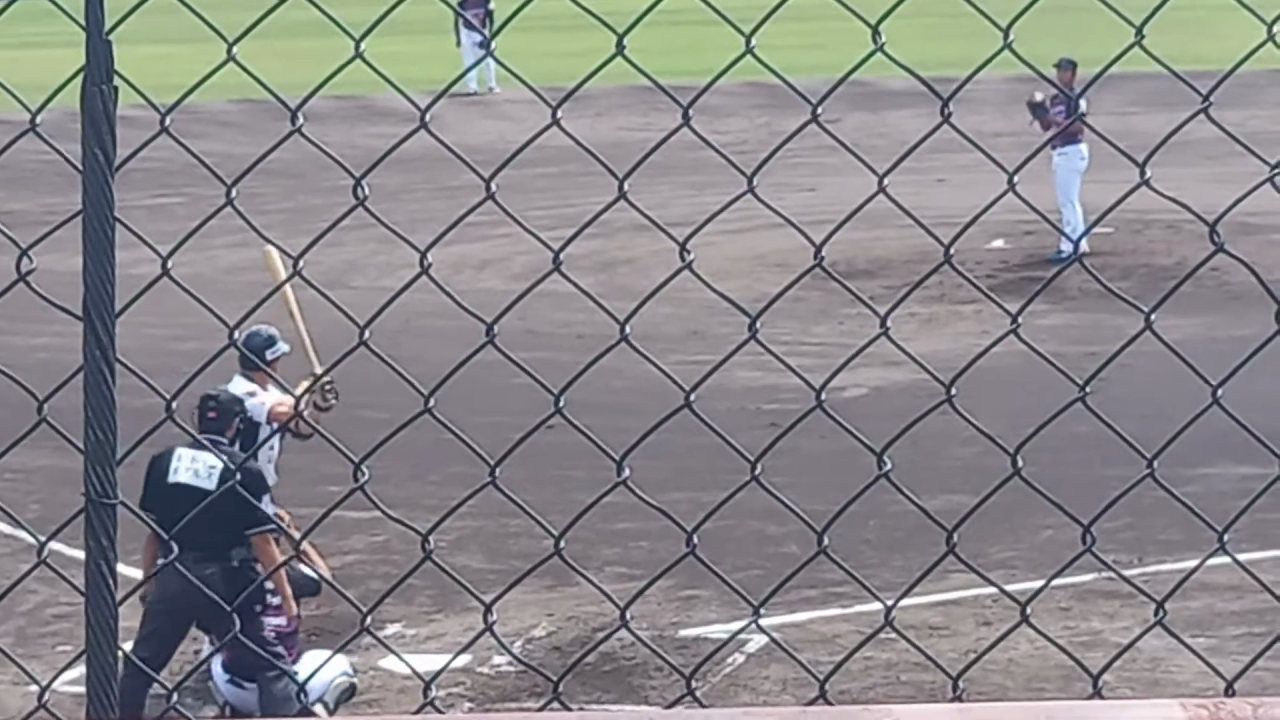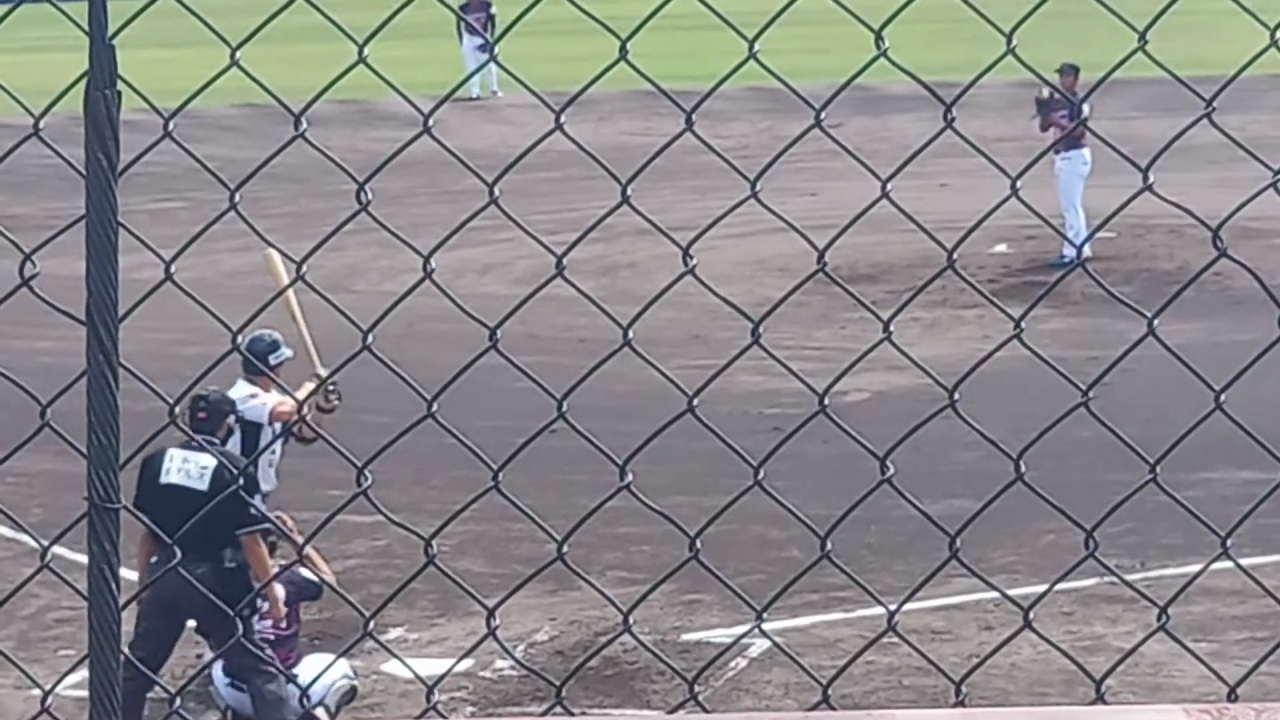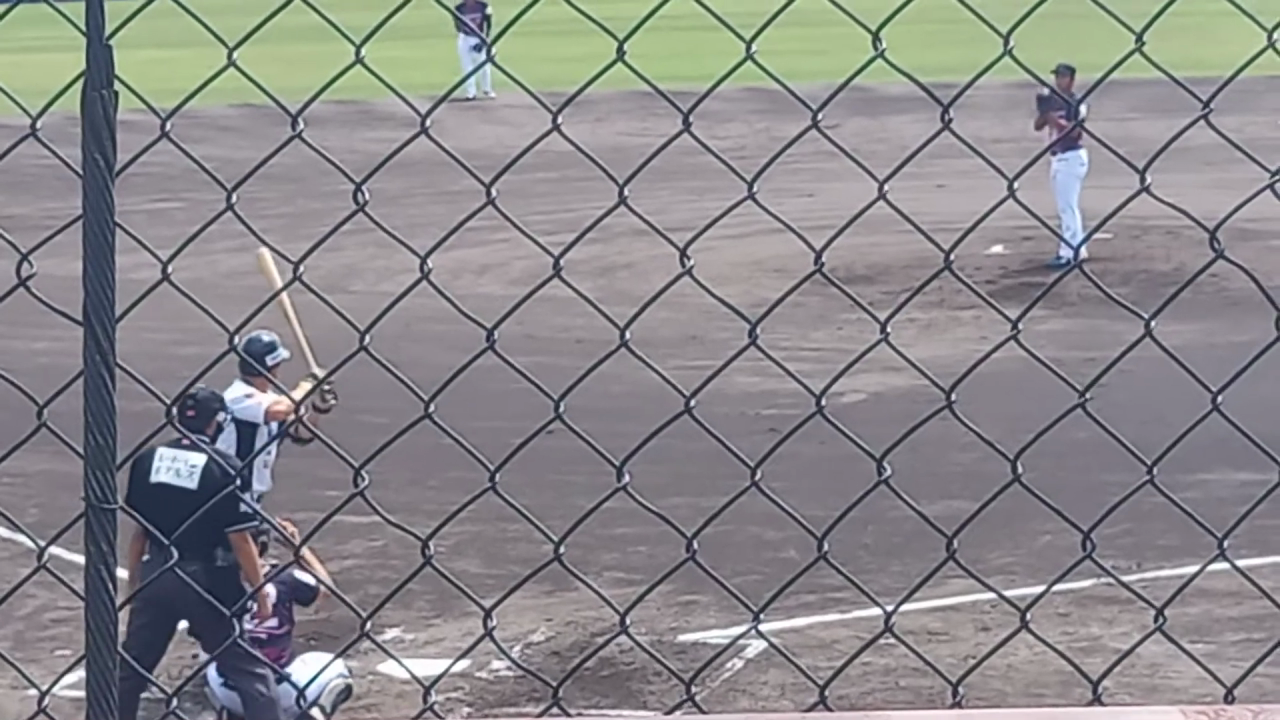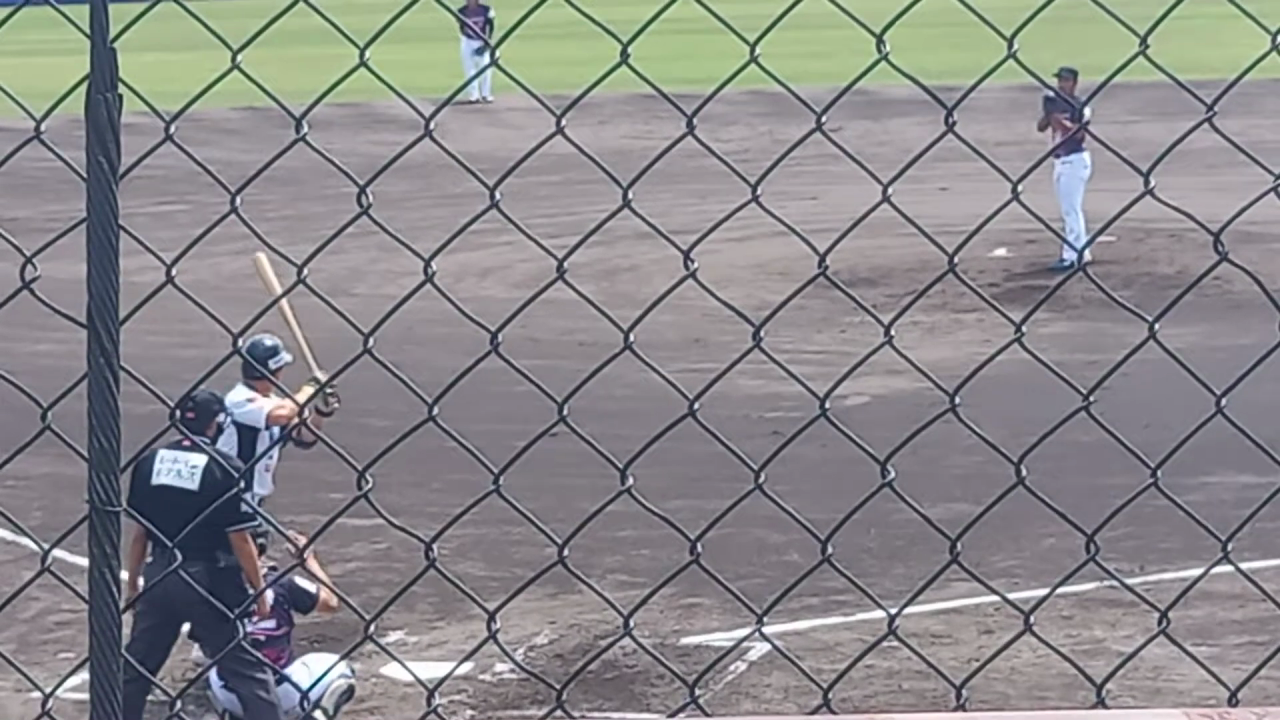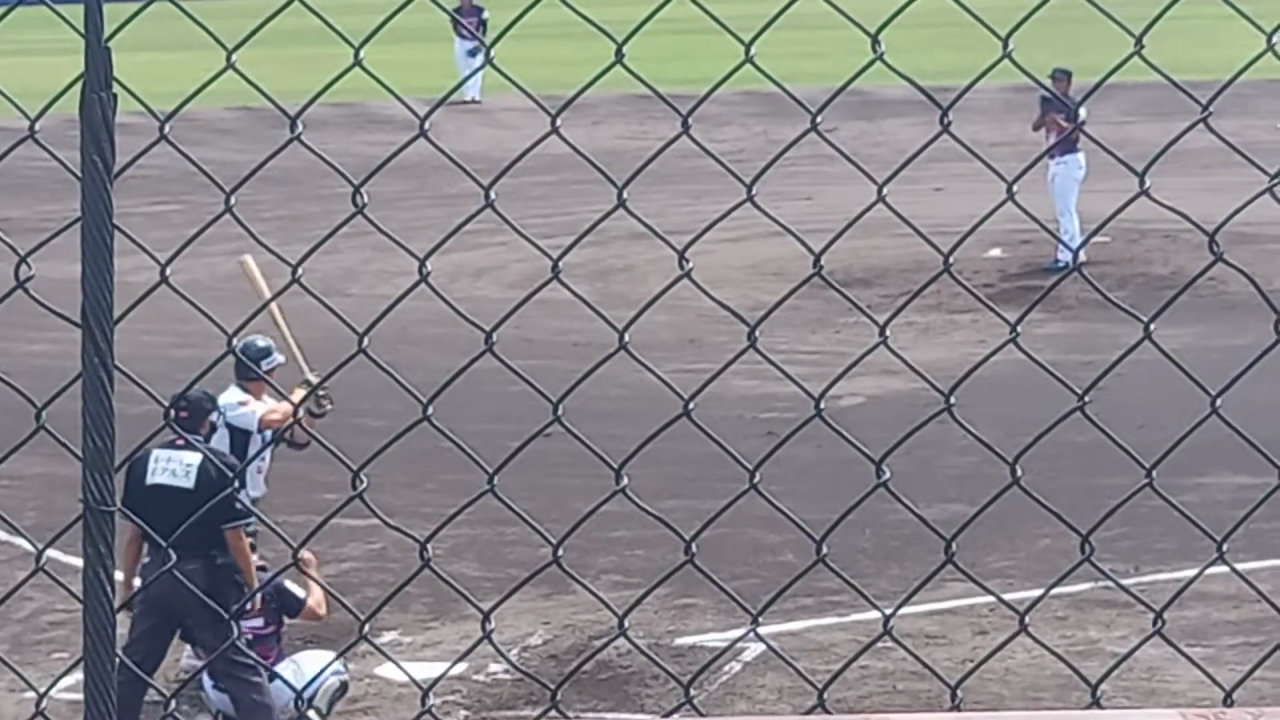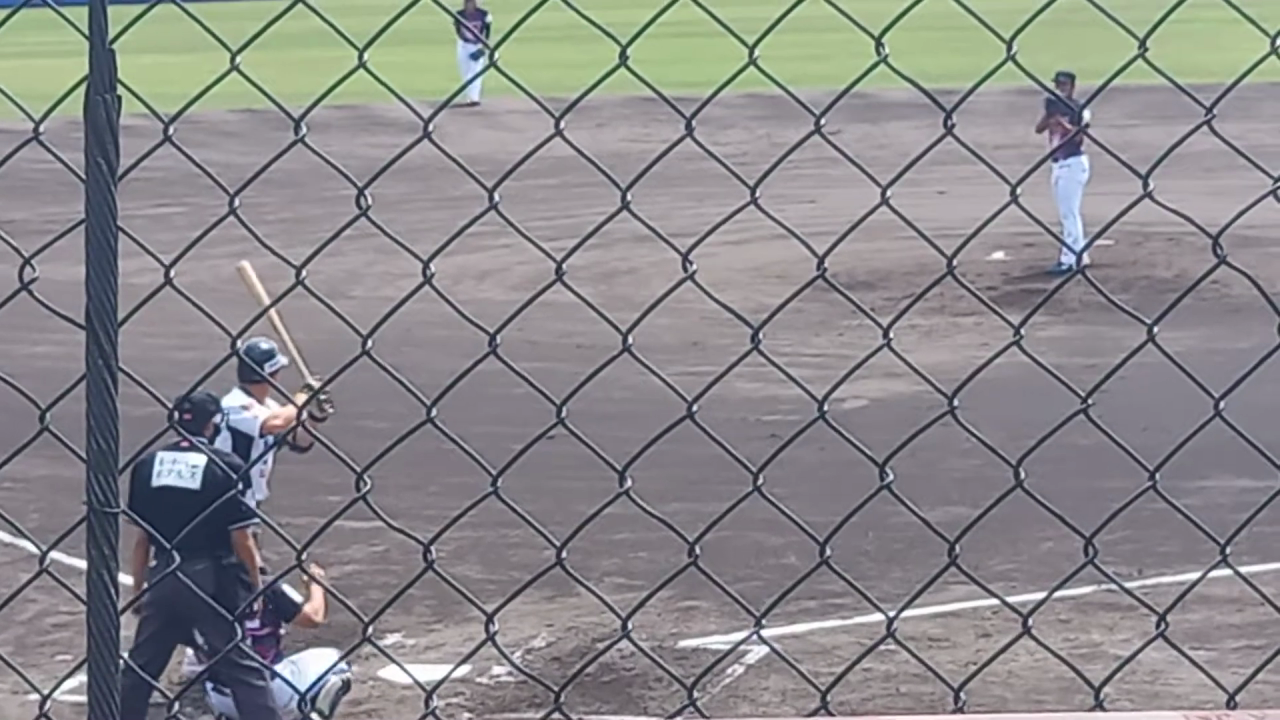
dt=0.1s
person 1, frame 1
left shoulder: (164, 461)
right shoulder: (245, 471)
left elbow: (154, 531)
right elbow: (262, 544)
left wrist: (149, 580)
right wrist: (286, 595)
left hip: (172, 578)
right hip: (222, 581)
left knee: (142, 661)
right knee: (270, 662)
person 1, frame 2
left shoulder: (157, 461)
right shoulder: (235, 470)
left elbow: (147, 531)
right elbow: (251, 543)
left wrist: (145, 581)
right wrist: (273, 594)
left hip: (164, 577)
right hip: (213, 580)
left knee: (139, 663)
right knee: (256, 664)
person 1, frame 3
left shoulder: (147, 460)
right shoulder: (225, 468)
left elbow: (139, 531)
right elbow: (240, 541)
left wrist: (134, 581)
right wrist: (261, 592)
left hip: (157, 576)
right hip: (205, 579)
left knee: (133, 663)
right knee: (246, 665)
person 1, frame 4
left shoulder: (149, 462)
right shoulder: (226, 468)
left elbow: (140, 533)
right elbow: (240, 541)
left wrist: (132, 582)
right wrist: (260, 591)
left hip: (160, 577)
right hip: (209, 580)
left knee: (138, 663)
right knee: (244, 666)
person 1, frame 5
left shoulder: (142, 462)
right shoulder: (221, 466)
left elbow: (134, 533)
right elbow: (235, 538)
left wrist: (127, 583)
right wrist: (252, 588)
left hip: (157, 578)
right hip: (206, 579)
left knee: (134, 664)
right knee: (239, 667)
person 1, frame 6
left shoulder: (147, 465)
right shoulder: (226, 466)
left elbow: (141, 537)
right elbow: (241, 539)
left wrist: (138, 587)
right wrist: (256, 587)
left hip: (163, 579)
right hip: (211, 578)
left knee: (141, 664)
right knee: (242, 666)
person 2, frame 1
left shoulder: (1077, 98)
right shoulder: (1055, 98)
left elbow: (1077, 126)
right elbow: (1047, 126)
left wrist: (1052, 120)
right wrist: (1042, 117)
left hip: (1072, 151)
right hip: (1059, 152)
left knee: (1068, 200)
right knee: (1068, 200)
left ankle: (1069, 248)
right ankle: (1079, 244)
person 2, frame 2
left shoulder: (1080, 102)
right shoulder: (1056, 102)
left elbow: (1078, 130)
right elbow: (1043, 128)
left wrist: (1056, 120)
right wrist: (1044, 113)
left hip: (1075, 156)
right hip: (1061, 157)
left knee: (1070, 205)
right knee: (1071, 205)
left ankle: (1072, 253)
right ankle: (1082, 249)
person 2, frame 3
left shoulder: (1077, 103)
right shoulder: (1053, 102)
left elbow: (1075, 130)
right elbow: (1037, 126)
left wrist: (1054, 118)
right wrist: (1043, 111)
left hip: (1072, 157)
right hip: (1057, 157)
left knee: (1067, 206)
right knee: (1067, 206)
left ankle: (1069, 254)
right ankle: (1077, 250)
person 2, frame 4
left shoulder: (1080, 106)
right shoulder: (1057, 105)
left elbow: (1078, 132)
right elbow: (1040, 128)
left wrist: (1059, 119)
right wrist: (1048, 112)
left hip: (1075, 160)
right hip: (1059, 161)
left knee: (1071, 209)
right knee: (1070, 209)
left ankle: (1072, 256)
right ankle: (1081, 253)
person 2, frame 5
left shoulder: (1075, 106)
right shoulder: (1052, 105)
left elbow: (1073, 132)
right elbow: (1035, 127)
left wrist: (1055, 118)
right wrist: (1045, 112)
left hip: (1070, 161)
right hip: (1054, 161)
left knee: (1065, 209)
right knee: (1064, 210)
left ankle: (1066, 257)
right ankle: (1075, 253)
person 2, frame 6
left shoulder: (1079, 109)
right shoulder: (1055, 108)
left elbow: (1078, 135)
right elbow: (1038, 129)
left wrist: (1060, 120)
right wrist: (1049, 113)
left hip: (1073, 164)
right hip: (1057, 164)
left knee: (1069, 212)
right knee: (1067, 212)
left ankle: (1070, 260)
right ankle: (1079, 256)
person 3, frame 1
left shoulder: (270, 392)
right shoulder: (241, 391)
left elbow: (301, 429)
right elbow: (281, 411)
left wrist: (319, 405)
right wrist: (309, 384)
person 3, frame 2
left shoulder: (271, 396)
right shoulder: (242, 396)
left elbow: (304, 433)
right elbow: (284, 410)
left wrist: (322, 407)
right wrist: (311, 384)
person 3, frame 3
left shoulder: (267, 397)
right shoulder: (238, 396)
left elbow: (301, 434)
right elbow: (280, 409)
left wrist: (318, 407)
right wrist: (308, 384)
left hip: (251, 498)
person 3, frame 4
right shoulder: (242, 400)
left elbow: (304, 437)
right elbow: (284, 413)
left wrist: (320, 412)
right wrist: (310, 388)
left hip: (252, 503)
person 3, frame 5
left shoulder: (261, 401)
right shoulder: (231, 402)
left elbow: (296, 437)
right elbow: (273, 418)
left wrist: (312, 413)
right wrist: (302, 391)
left hip: (244, 500)
person 3, frame 6
left shoulder: (267, 406)
right shoulder: (235, 404)
left elbow: (300, 442)
right elbow: (276, 423)
left wrist: (313, 415)
right wrist: (303, 396)
left hip: (250, 502)
person 4, frame 1
right shoulder: (289, 575)
right elbow: (324, 576)
right wrist: (295, 534)
left hip: (233, 690)
left knee: (216, 660)
right knee: (342, 666)
left ankle: (236, 712)
person 4, frame 2
right shoulder: (290, 578)
right elbow: (328, 578)
right wrist: (298, 541)
left hip: (233, 693)
right hip: (287, 690)
right knee: (342, 670)
person 4, frame 3
right shoulder: (282, 579)
right elbow: (325, 585)
right wrist: (298, 545)
left hip: (227, 695)
right hip: (281, 690)
right knee: (337, 669)
person 4, frame 4
right shoulder: (279, 583)
right elbow: (331, 602)
right wrist: (308, 558)
left hip: (229, 696)
right hip: (283, 692)
right knee: (341, 672)
person 4, frame 5
right shoulder: (267, 582)
right elbow: (318, 611)
right wrist: (311, 570)
left hip: (222, 698)
right hip: (272, 688)
right knee: (335, 667)
person 4, frame 6
right shoulder: (265, 587)
right elbow: (314, 618)
right wrist: (316, 582)
left hip: (223, 701)
right hip: (274, 690)
right knee: (337, 668)
